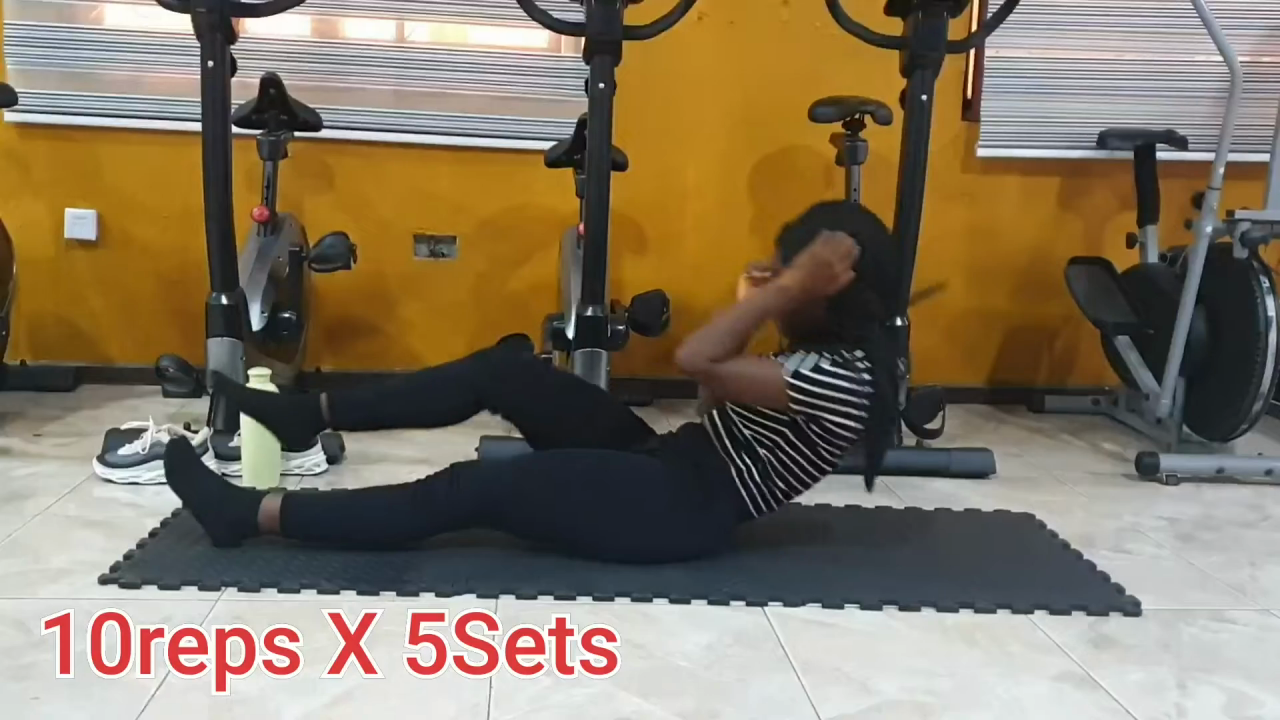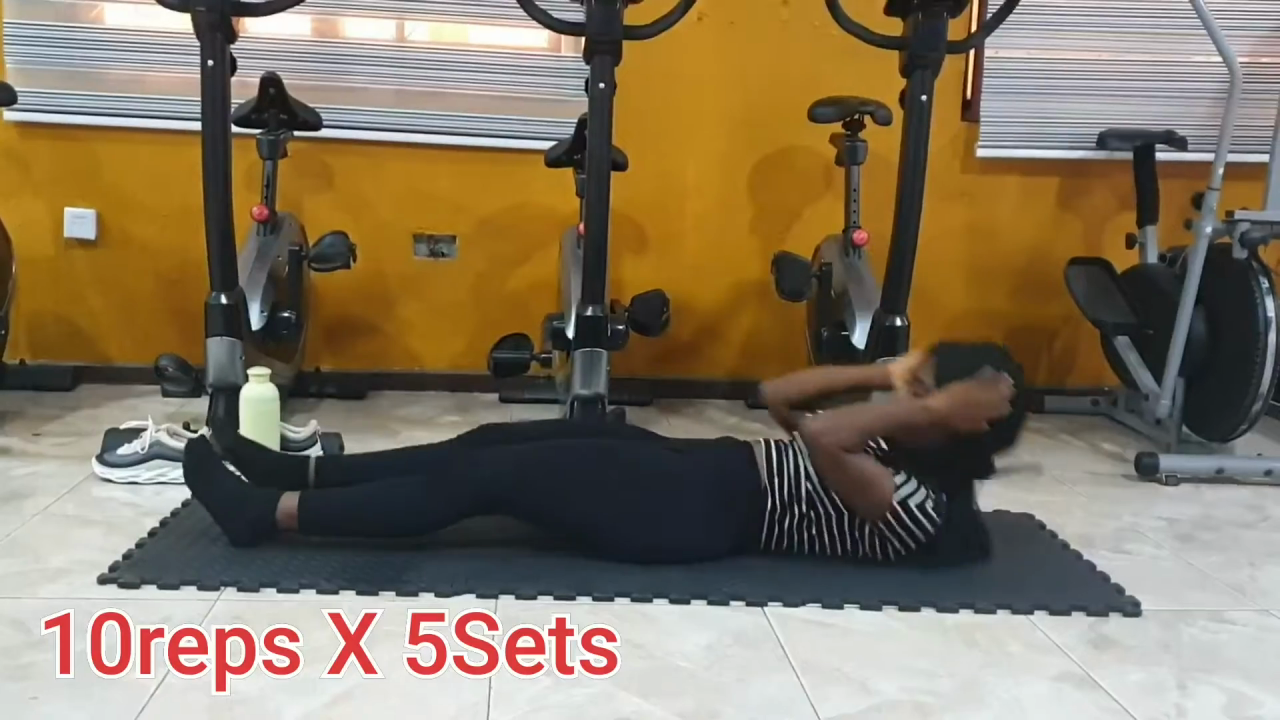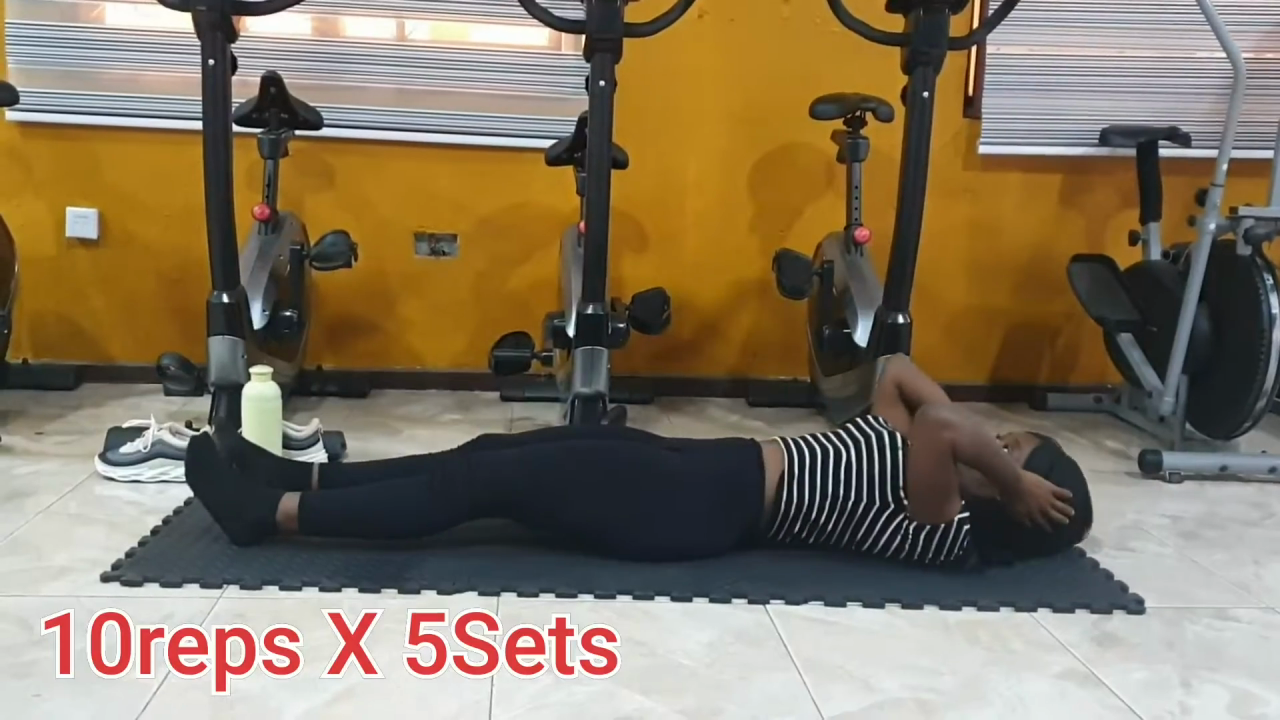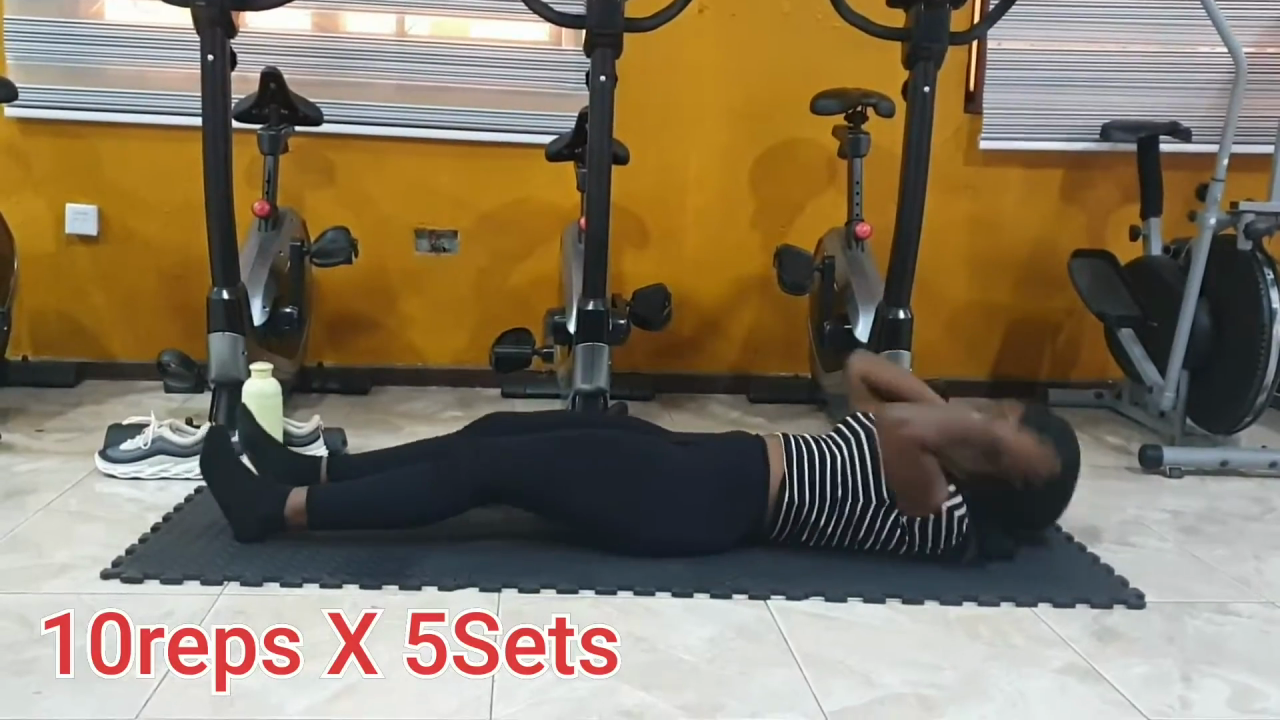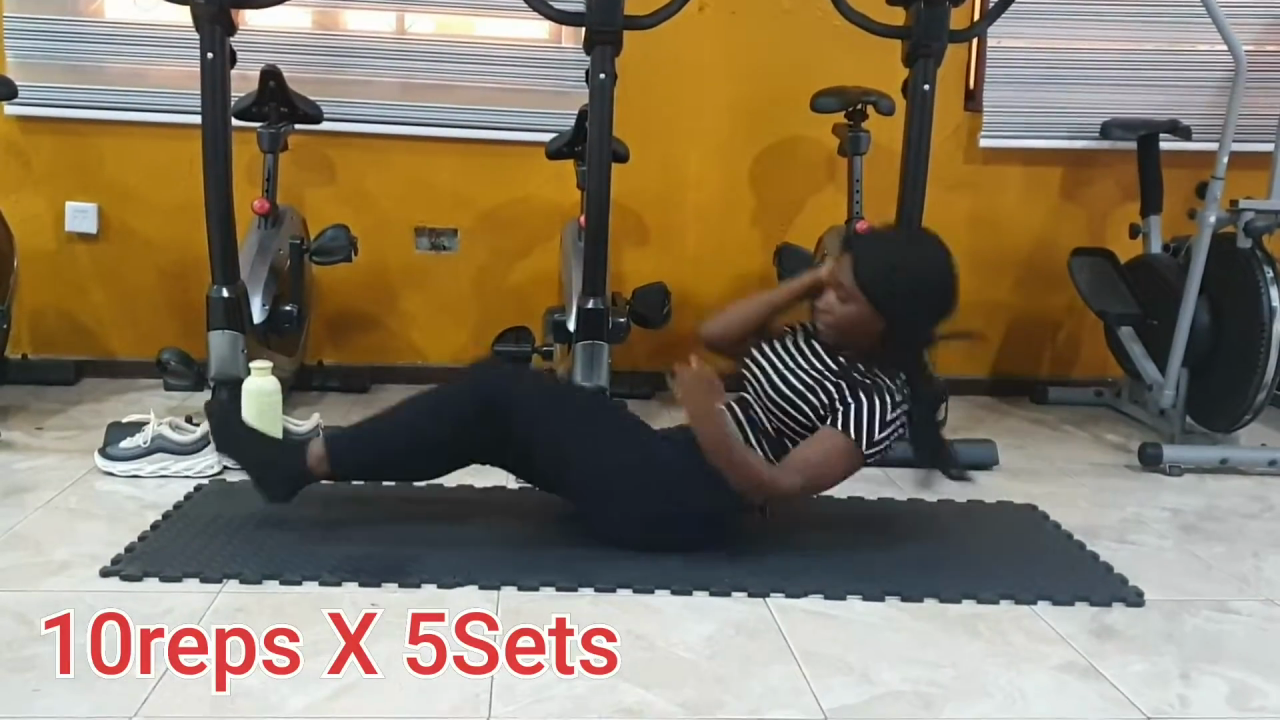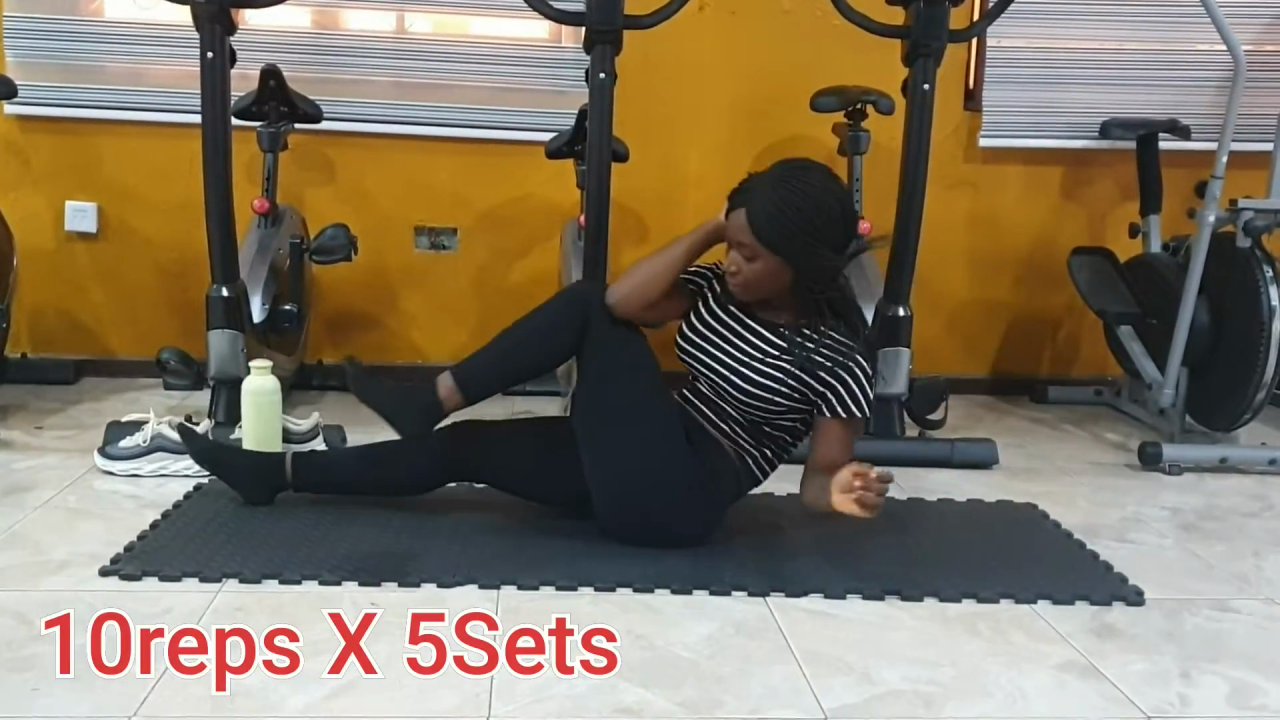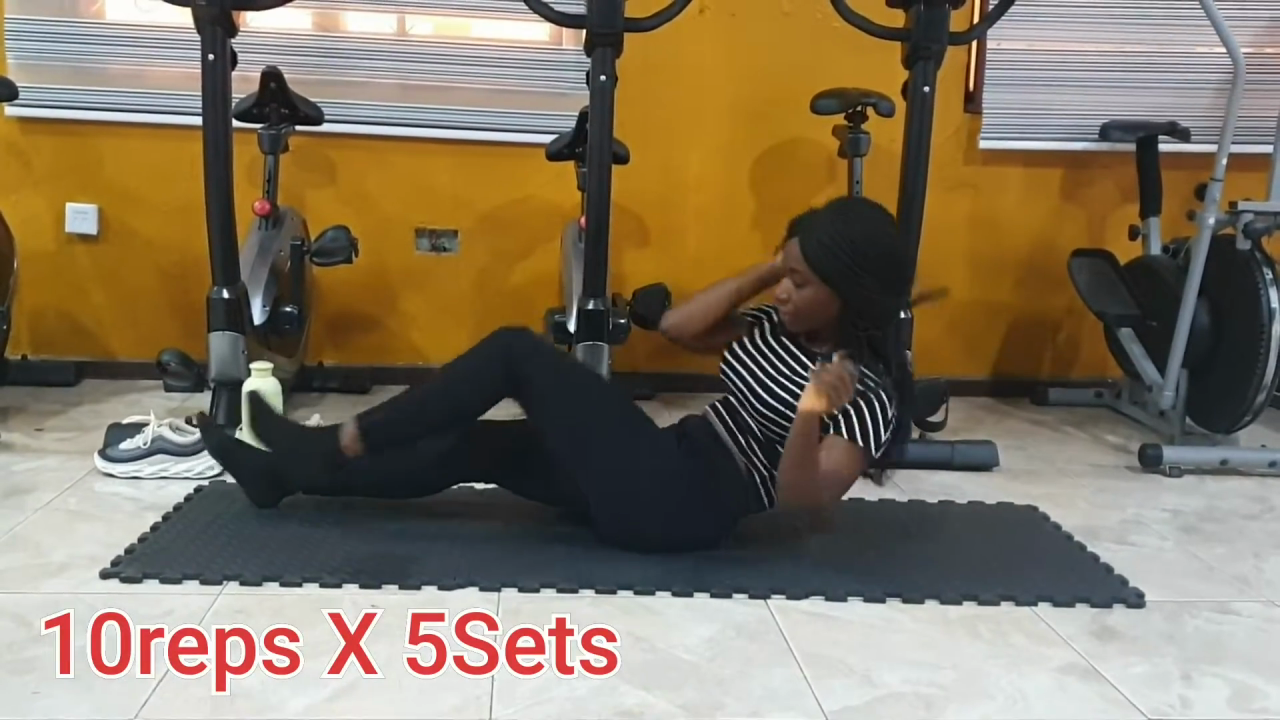
dt=0.4s
person 1, frame 1
left shoulder: (841, 381)
right shoulder: (823, 351)
left elbow: (696, 362)
right elbow: (721, 380)
left wrist: (783, 292)
right wrist: (761, 302)
left hip: (681, 511)
right hip: (663, 466)
left knee: (465, 490)
right knee: (506, 370)
left ankle: (254, 514)
right ankle: (310, 412)
person 1, frame 2
left shoulder: (917, 505)
right shoulder: (896, 442)
left elbow: (816, 435)
right elbow: (776, 393)
left wrist: (930, 406)
right wrist: (887, 381)
left hip: (704, 513)
right hip: (704, 468)
left knee: (485, 482)
right knee: (493, 444)
left ankle: (272, 513)
right ankle: (301, 472)
person 1, frame 3
left shoulder: (943, 528)
right shoulder: (907, 455)
left elbow: (937, 422)
right elbow: (895, 373)
left wrist: (1010, 477)
right wrist: (981, 438)
left hip: (697, 510)
right hip: (700, 466)
left knee: (481, 482)
right knee: (491, 452)
left ankle: (271, 513)
right ankle: (304, 477)
person 1, frame 4
left shoulder: (943, 516)
right shoulder: (929, 465)
left elbow: (906, 429)
right elbow: (861, 368)
left wrist: (989, 440)
right wrist: (960, 418)
left hip: (699, 508)
right hip: (706, 462)
left knee: (488, 470)
right knee: (497, 432)
left ankle: (279, 509)
right ankle: (313, 469)
person 1, frame 5
left shoulder: (875, 407)
right shoulder: (822, 340)
left elbow: (766, 484)
right elbow: (716, 334)
left wrist: (709, 421)
right wrist: (809, 281)
left hip: (679, 507)
right hip: (665, 465)
left knee: (496, 384)
right knee: (486, 429)
left ankle: (303, 461)
right ankle: (305, 458)
person 1, frame 6
left shoulder: (834, 363)
right shoulder: (722, 292)
left elbow: (819, 484)
right elbow: (625, 300)
left wrist: (843, 494)
right wrist: (709, 230)
left hip: (672, 502)
right hip: (633, 471)
left knee: (585, 307)
right knee: (461, 449)
left ankle: (431, 400)
right ankle: (274, 473)
person 1, frame 7
left shoulder: (866, 396)
right shoulder: (780, 328)
left elbow: (804, 502)
right elbow: (677, 327)
left wrist: (814, 421)
right wrist: (767, 269)
left hip: (679, 510)
right hip: (657, 480)
left knee: (517, 353)
right knee: (474, 450)
left ankle: (338, 445)
right ankle: (291, 474)
